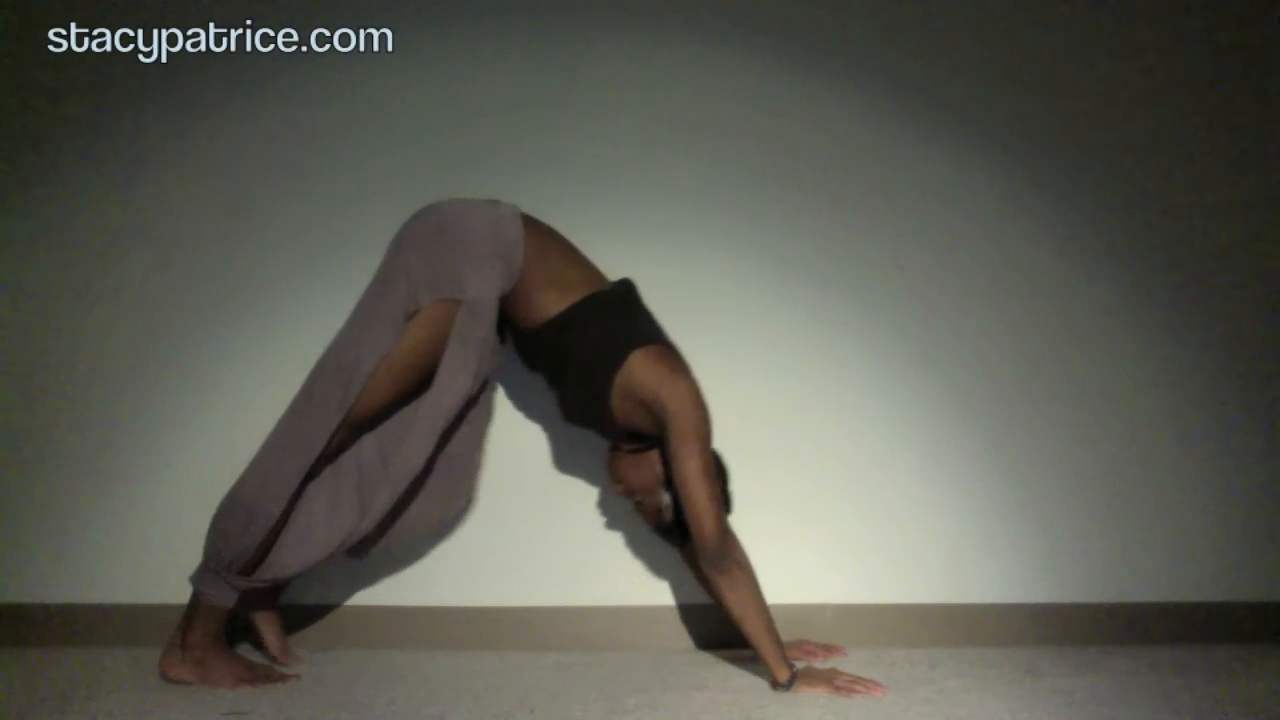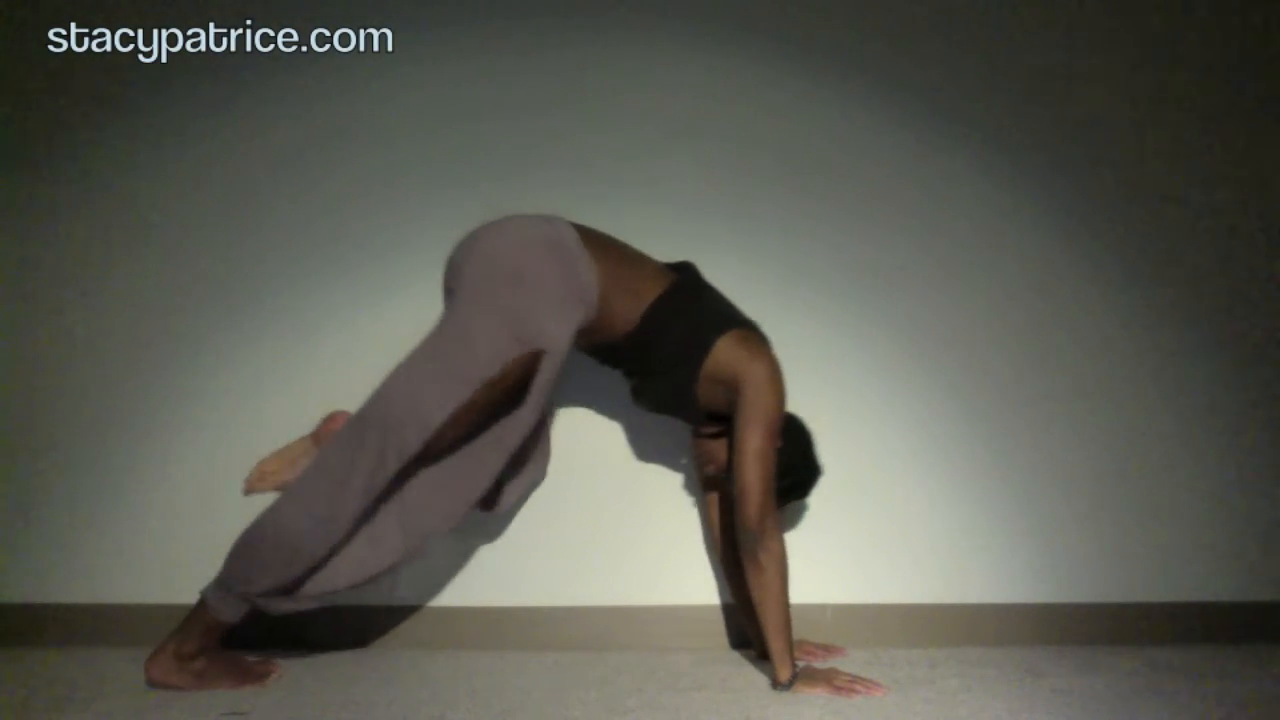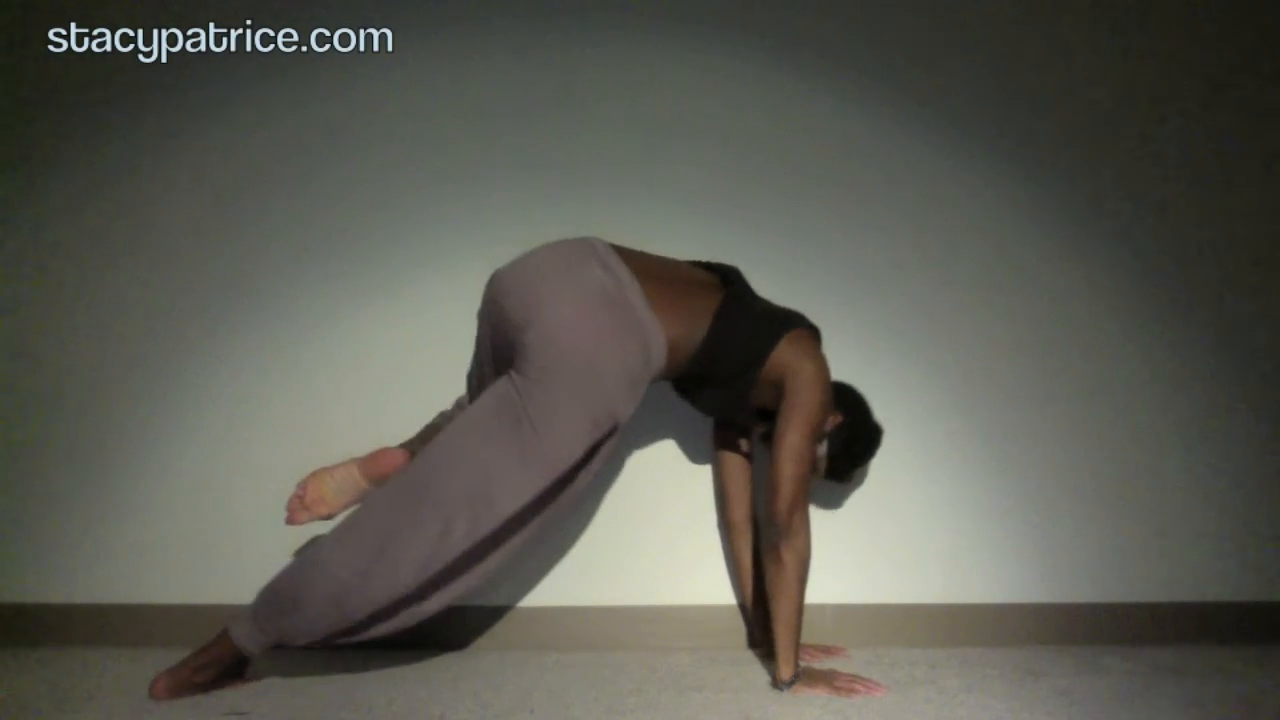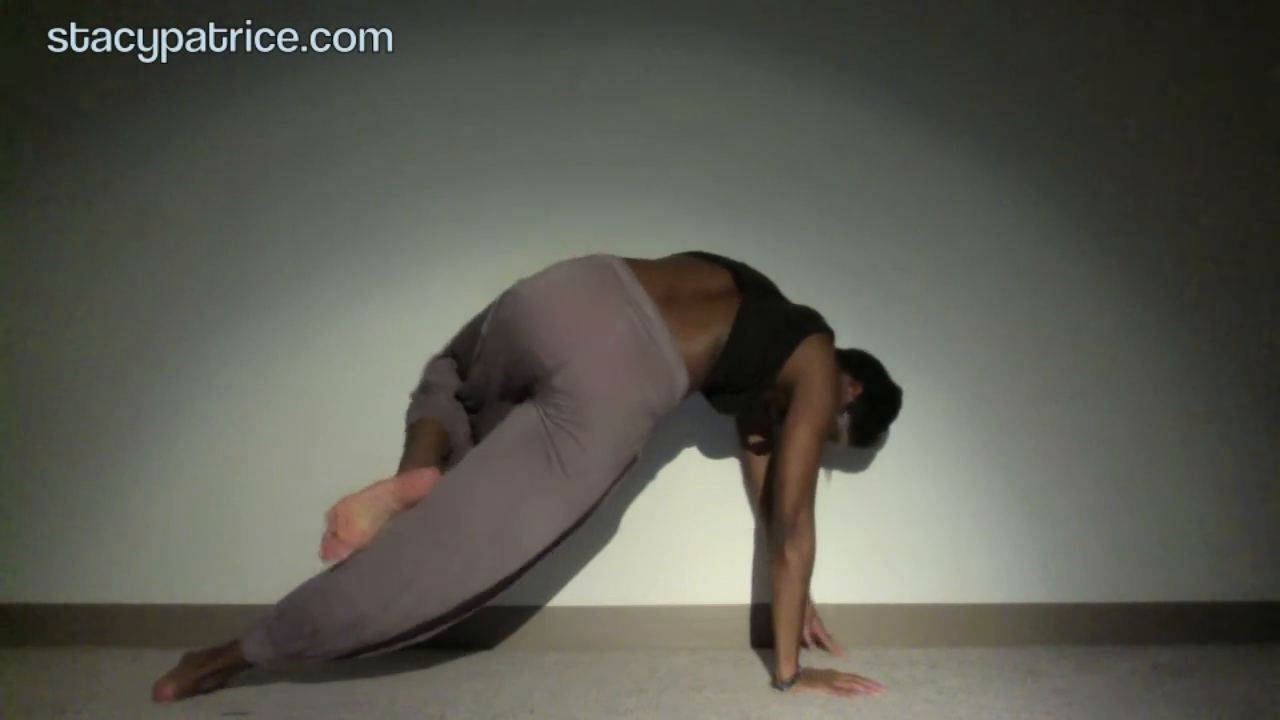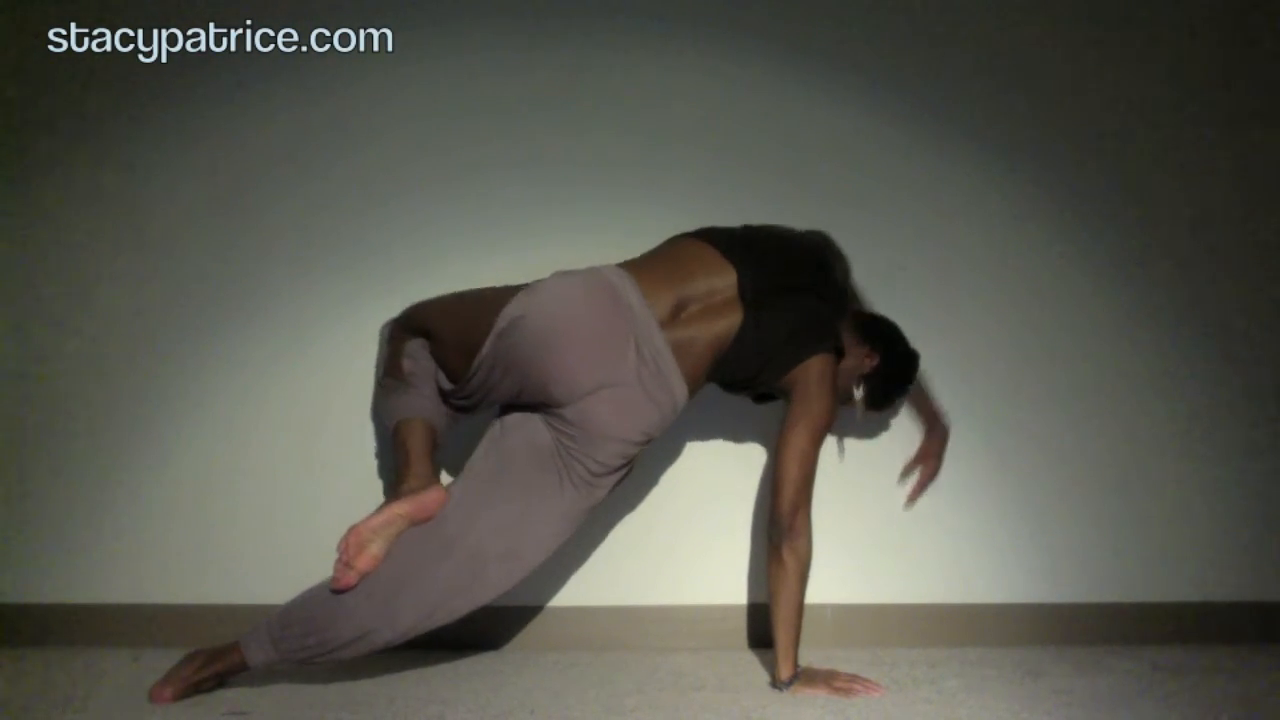
dt=1s
person 1, frame 1
left shoulder: (642, 416)
right shoulder: (672, 403)
left elbow: (704, 547)
right elbow: (715, 547)
left wrist: (774, 647)
right wrist: (783, 672)
left hip: (476, 280)
right hip: (466, 256)
left knee: (414, 469)
right knee: (326, 439)
left ankle: (258, 585)
right ankle: (196, 639)
person 1, frame 2
left shoulder: (718, 389)
right shoulder: (754, 377)
left elbow: (725, 517)
right elbow: (756, 531)
left wrist: (770, 638)
right wrist: (788, 671)
left hip: (523, 267)
right hip: (534, 280)
left knee: (498, 472)
right knee: (381, 462)
left ankle: (345, 439)
right ankle: (189, 646)
person 1, frame 3
left shoulder: (751, 360)
right shoulder: (804, 371)
left elbow: (738, 512)
right elbow: (783, 526)
left wrist: (766, 630)
right wrist: (787, 668)
left hip: (549, 274)
right hip: (591, 341)
left knee: (490, 429)
right knee: (445, 510)
left ankle: (401, 460)
right ankle: (225, 652)
person 1, frame 4
left shoulder: (767, 325)
right shoulder: (816, 369)
left elbow: (758, 454)
right elbow: (791, 524)
left wrist: (797, 600)
right wrist: (789, 669)
left hip: (570, 292)
right hip: (616, 387)
left knee: (453, 375)
right knee: (456, 545)
left ankle: (418, 468)
right ankle: (238, 653)
person 1, frame 5
left shoulder: (802, 254)
right shoulder: (819, 366)
right elbow: (789, 524)
left wrist: (931, 412)
right wrist: (787, 669)
left hip: (570, 311)
right hip: (617, 410)
left knee: (410, 334)
right knee: (450, 559)
left ankle: (415, 480)
right ankle: (238, 654)
